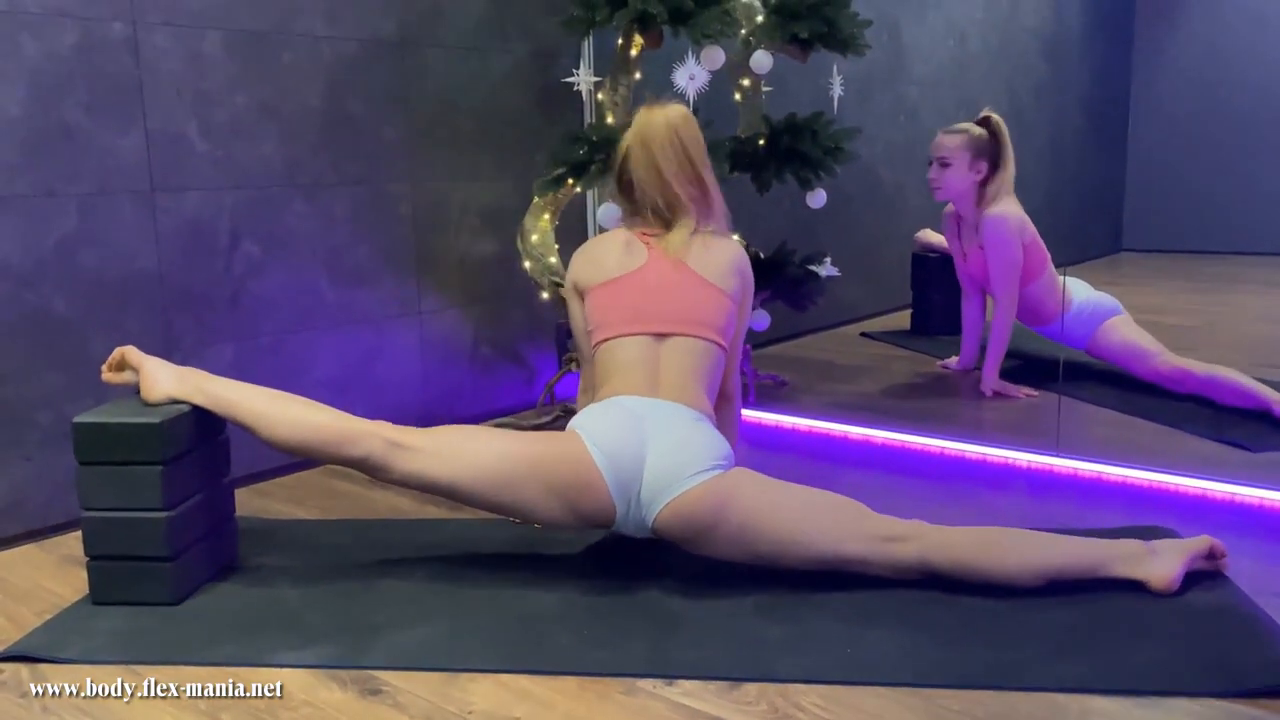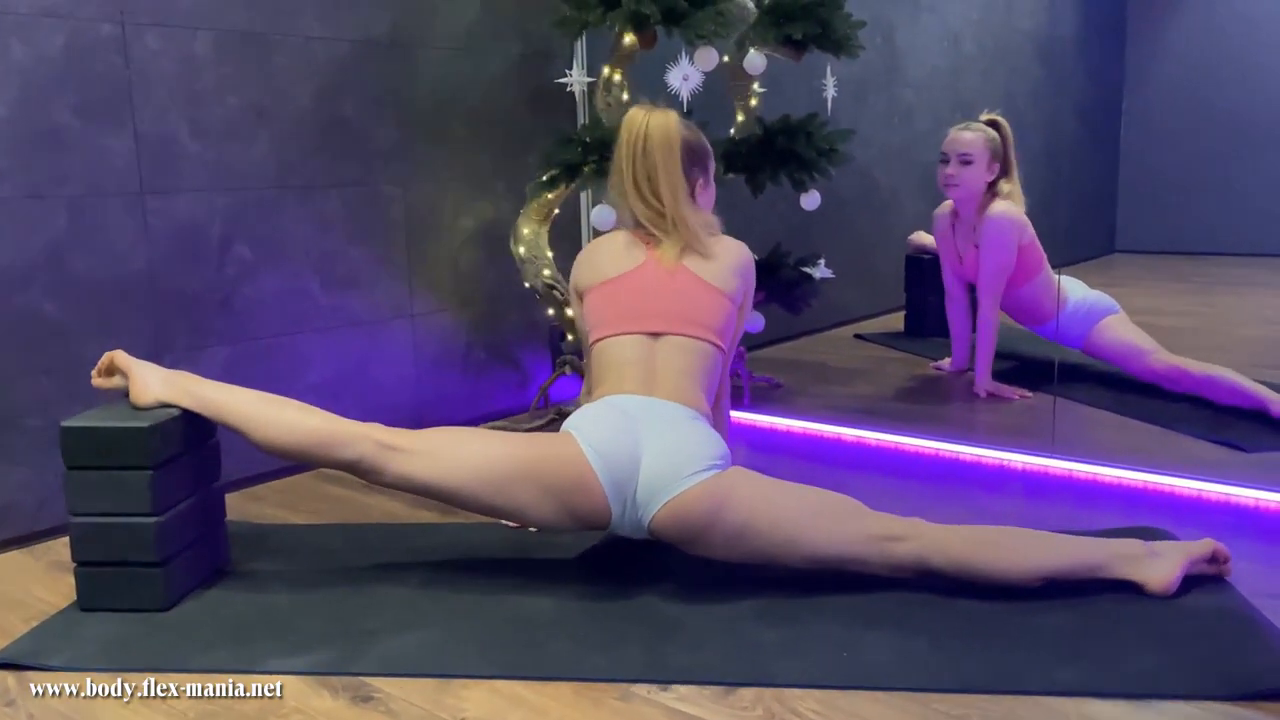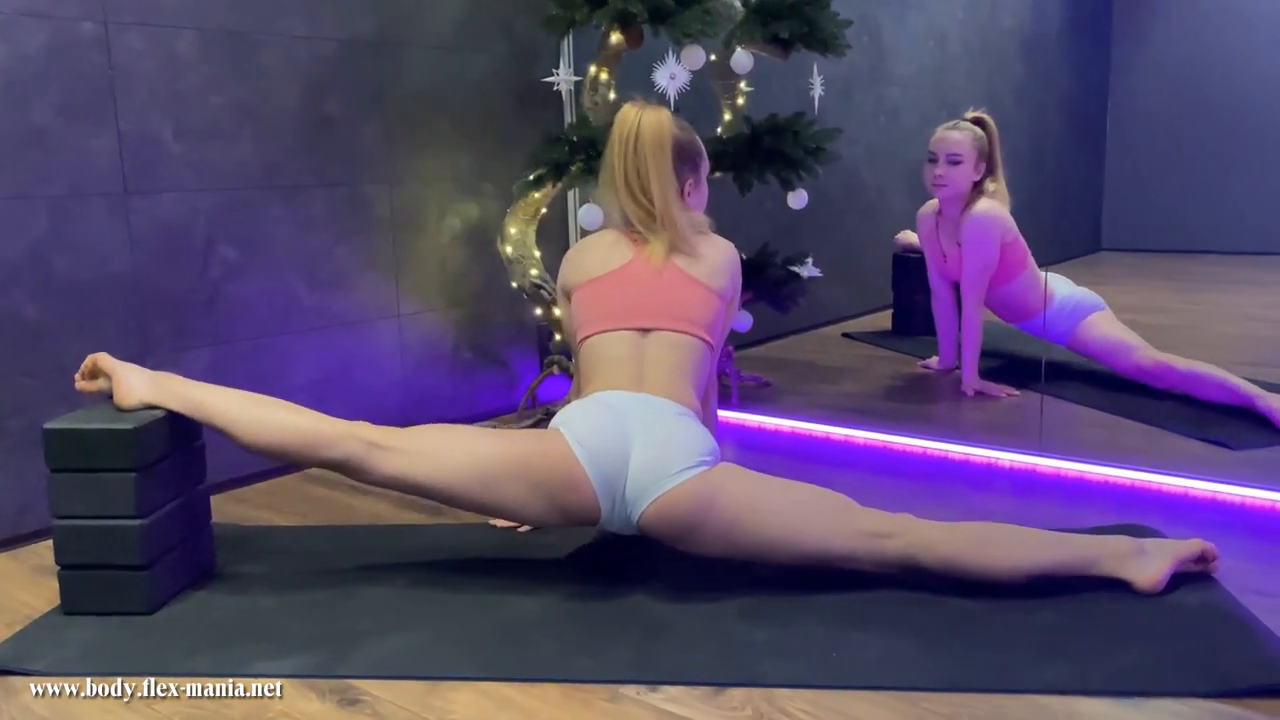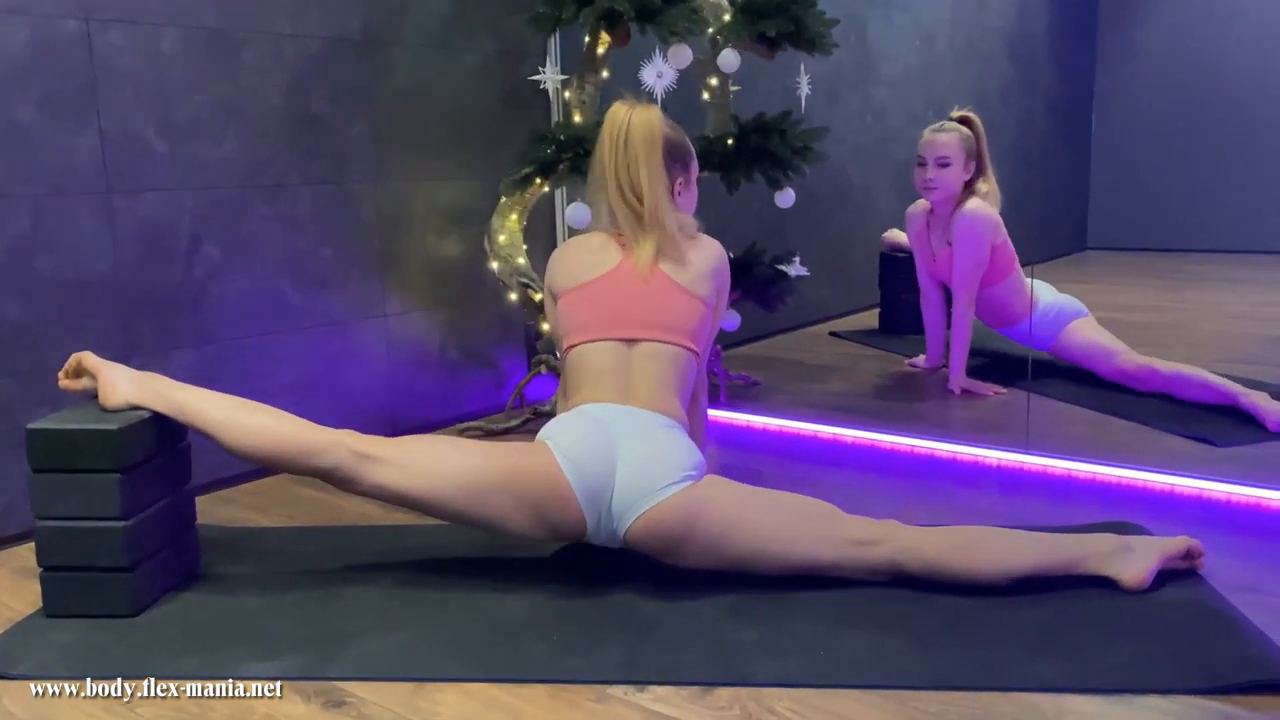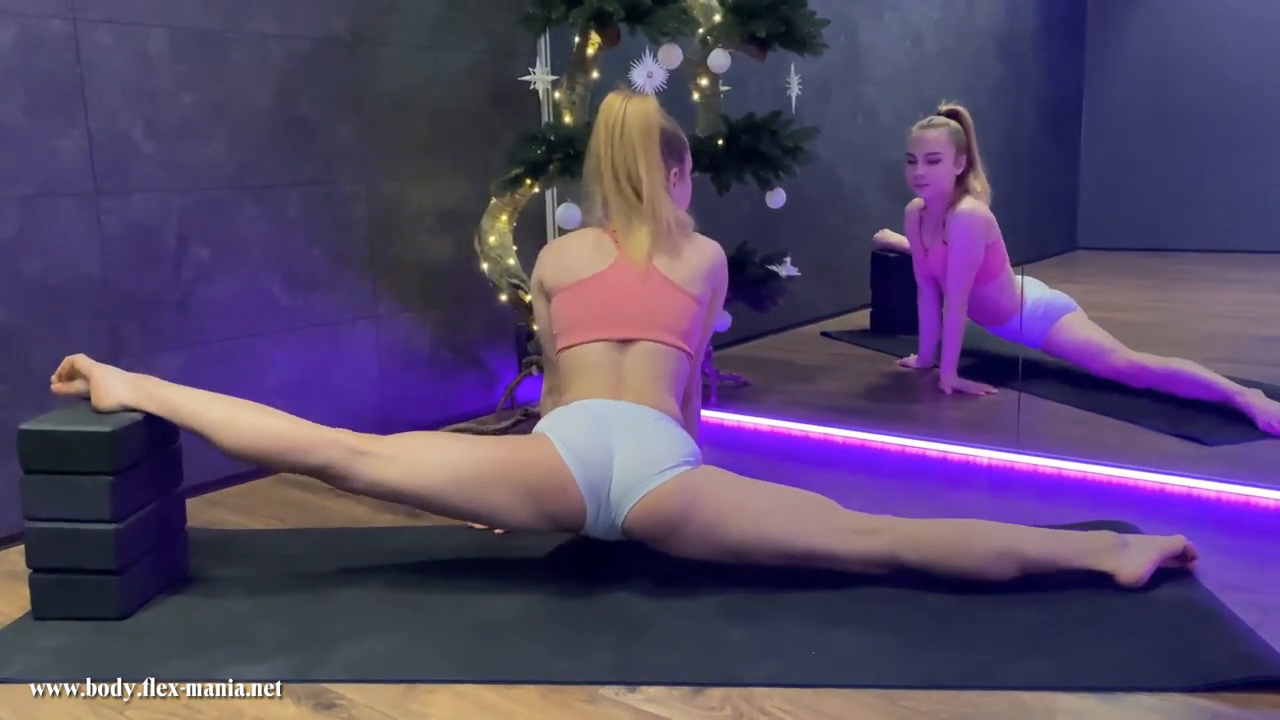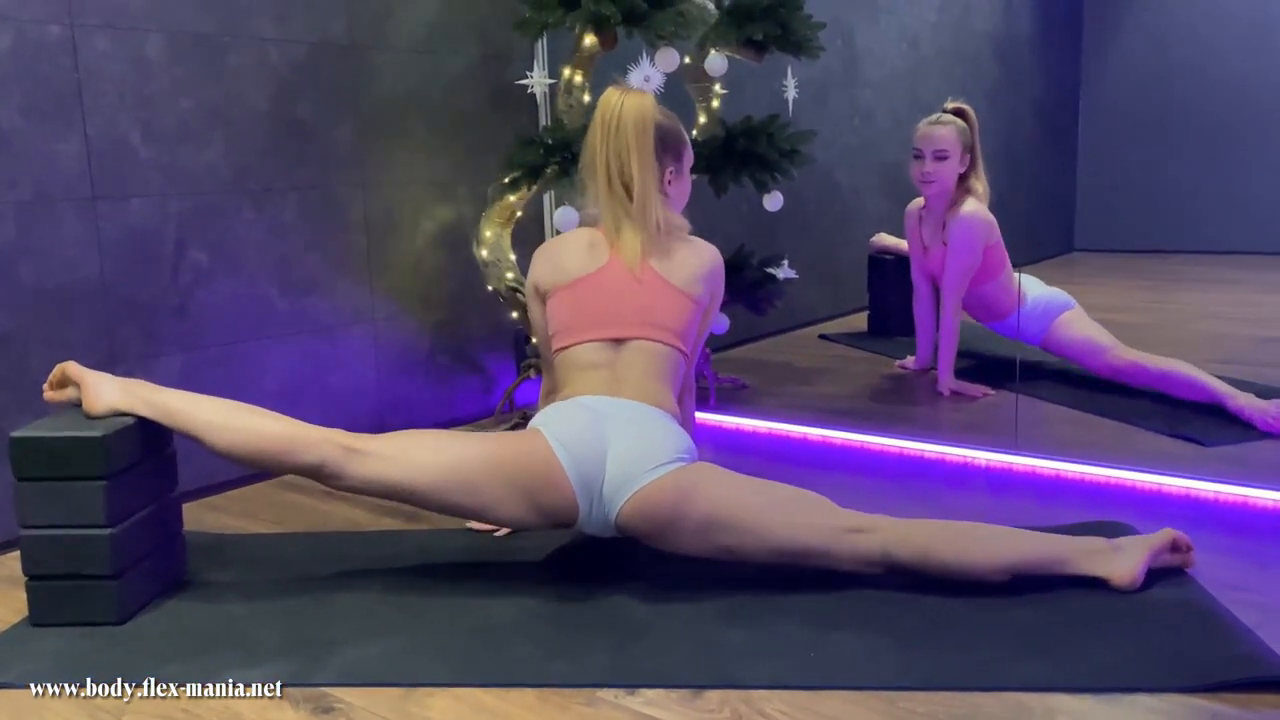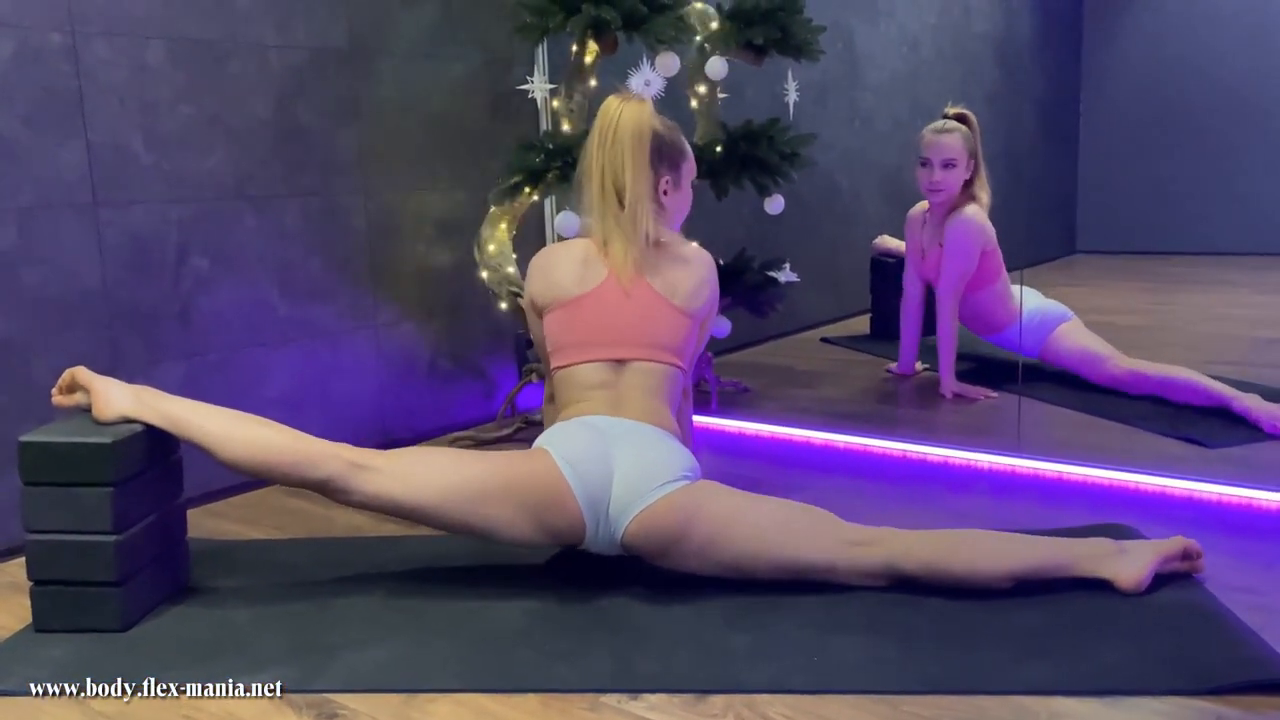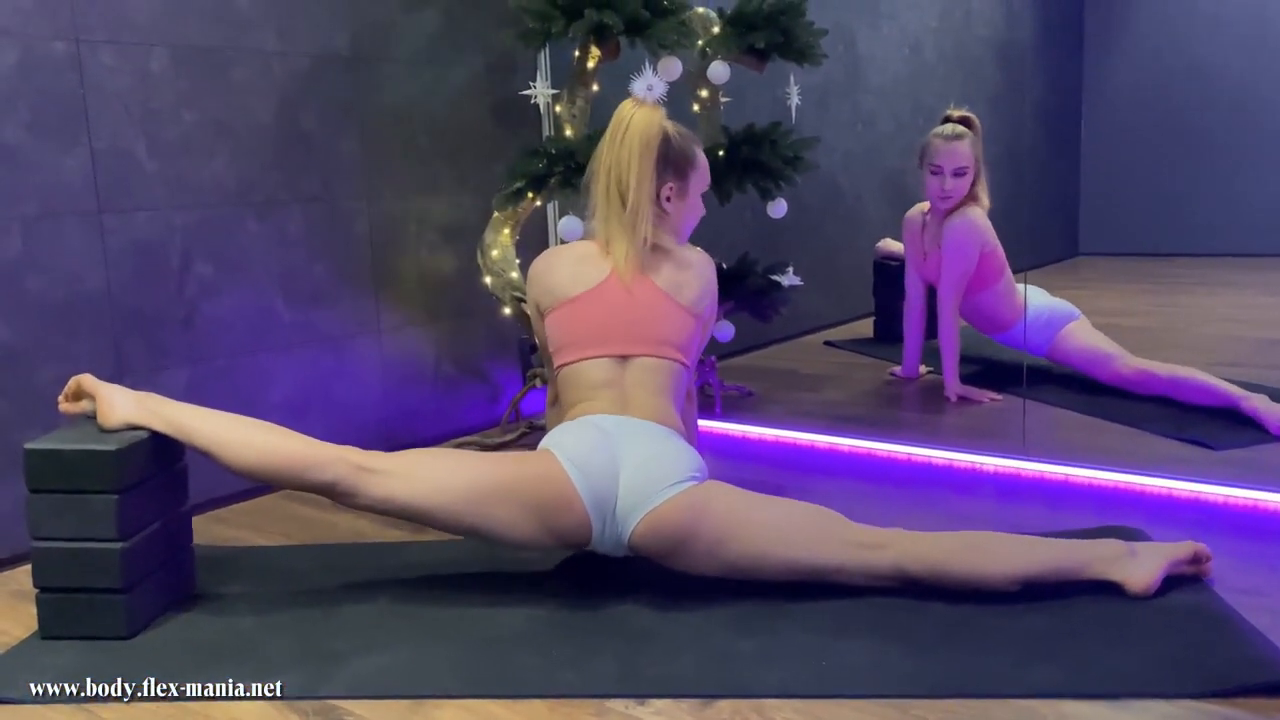
dt=0.4s
person 1, frame 1
left shoulder: (588, 256)
right shoulder: (731, 256)
left hip: (599, 452)
right hip: (687, 470)
left knee: (379, 446)
right knee: (904, 546)
person 1, frame 2
left shoulder: (592, 256)
right shoulder: (734, 256)
left hip: (594, 452)
right hip: (684, 470)
left knee: (370, 447)
right knee: (904, 544)
person 1, frame 3
left shoulder: (580, 255)
right shoulder: (721, 254)
left hip: (583, 448)
right hip: (674, 462)
left knee: (359, 447)
right knee: (890, 539)
person 1, frame 4
left shoulder: (566, 257)
right shoulder: (709, 257)
left hip: (567, 464)
right hip: (660, 479)
left knee: (346, 456)
right knee: (880, 547)
person 1, frame 5
left shoulder: (555, 255)
right shoulder: (707, 256)
left hip: (563, 458)
right hip: (656, 470)
left knee: (341, 454)
right knee: (875, 540)
person 1, frame 6
left shoulder: (551, 255)
right shoulder: (704, 259)
left hip: (560, 452)
right hip: (653, 466)
left knee: (335, 454)
right knee: (867, 540)
person 1, frame 7
left shoulder: (546, 268)
right shoulder: (698, 267)
left hip: (563, 472)
right hip: (656, 483)
left knee: (341, 470)
right knee: (874, 552)
person 1, frame 8
left shoulder: (546, 269)
right shoulder: (696, 273)
left hip: (569, 474)
right hip: (663, 484)
left knee: (346, 474)
right knee: (887, 553)
person 2, frame 1
left shoulder: (1000, 219)
right shoulder: (952, 217)
left elbow: (1005, 305)
right elbow: (971, 293)
left wrist: (990, 376)
right wrist: (967, 358)
left hip: (1082, 316)
right hip: (1049, 313)
left knee: (1170, 371)
person 2, frame 2
left shoulder: (1001, 219)
right shoulder: (944, 217)
left elbow: (988, 303)
right elbow: (955, 293)
left wrist: (983, 378)
right wrist: (959, 359)
left hip: (1078, 312)
right hip: (1041, 312)
left knee: (1166, 369)
person 2, frame 3
left shoulder: (984, 216)
right shoulder: (927, 217)
left elbow: (971, 302)
right elbow: (942, 292)
left wrist: (971, 377)
right wrist: (947, 358)
left hip: (1064, 310)
right hip: (1026, 311)
left knee: (1152, 367)
person 2, frame 4
left shoulder: (974, 217)
right shoulder: (917, 216)
left elbow: (962, 302)
right elbow: (930, 290)
left wrist: (958, 375)
right wrist: (934, 355)
left hip: (1047, 316)
right hip: (1011, 319)
left knee: (1136, 370)
person 2, frame 5
left shoulder: (969, 216)
right shoulder: (914, 212)
left elbow: (955, 300)
right elbow: (927, 288)
left wrist: (949, 373)
right wrist: (926, 354)
left hip: (1036, 313)
right hip: (1001, 311)
left knee: (1128, 365)
left ankle: (1246, 398)
right ankle: (900, 243)
person 2, frame 6
left shoulder: (969, 219)
right shoulder: (915, 213)
left elbow: (949, 301)
right elbow: (922, 288)
left wrist: (946, 376)
right wrist: (923, 356)
left hip: (1036, 310)
right hip: (1000, 311)
left knee: (1123, 364)
left ankle: (1237, 401)
right ankle: (896, 245)
person 2, frame 7
left shoulder: (966, 223)
right shoulder: (917, 217)
left elbow: (946, 304)
right elbow: (913, 292)
left wrist: (948, 379)
right wrist: (905, 362)
left hip: (1032, 323)
right hip: (1000, 320)
left knee: (1125, 373)
left ankle: (1244, 403)
right ankle: (899, 248)
person 2, frame 8
left shoulder: (966, 224)
right shoulder: (915, 219)
left elbow: (947, 305)
right elbow: (915, 295)
left wrist: (952, 382)
right wrist: (910, 365)
left hip: (1038, 320)
right hip: (1007, 316)
left knee: (1134, 373)
